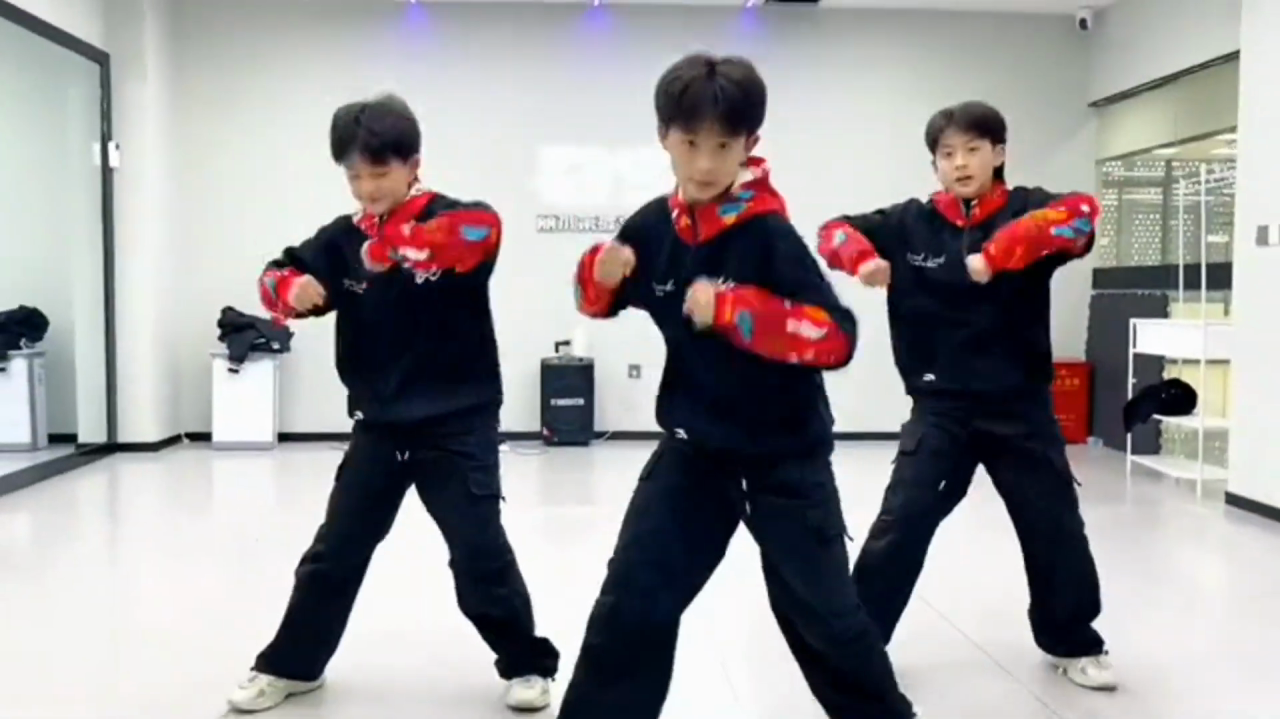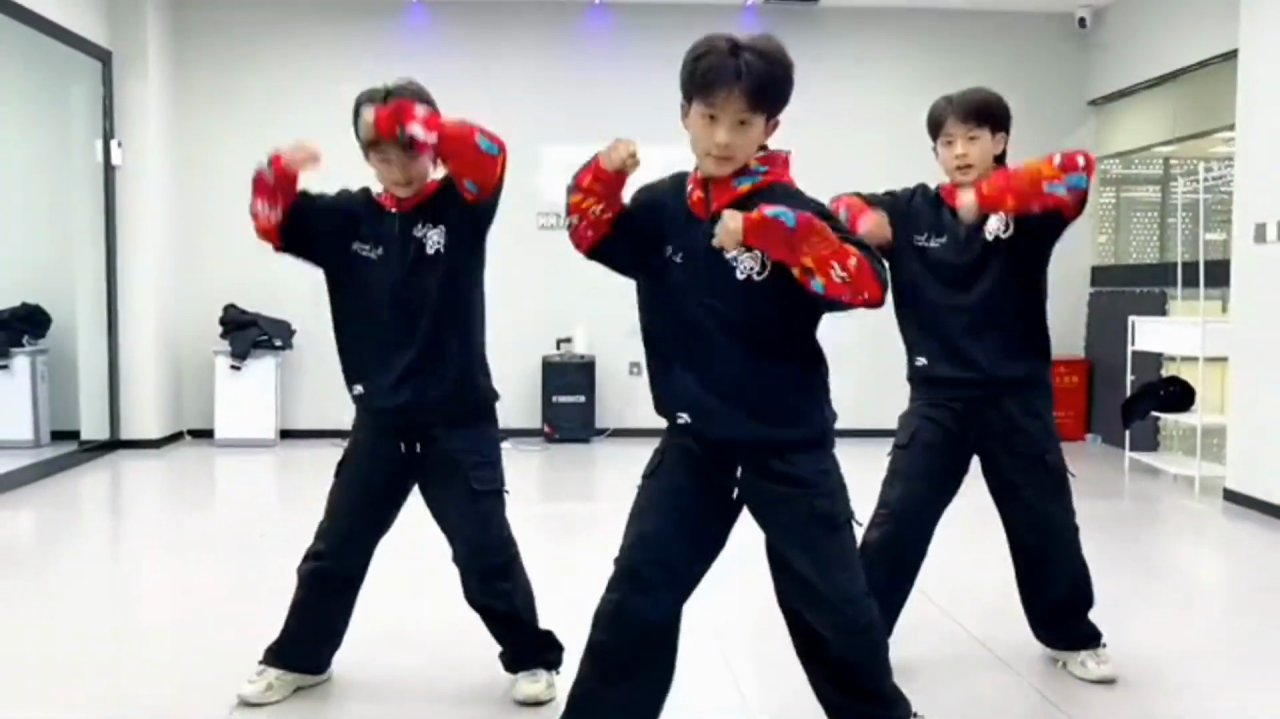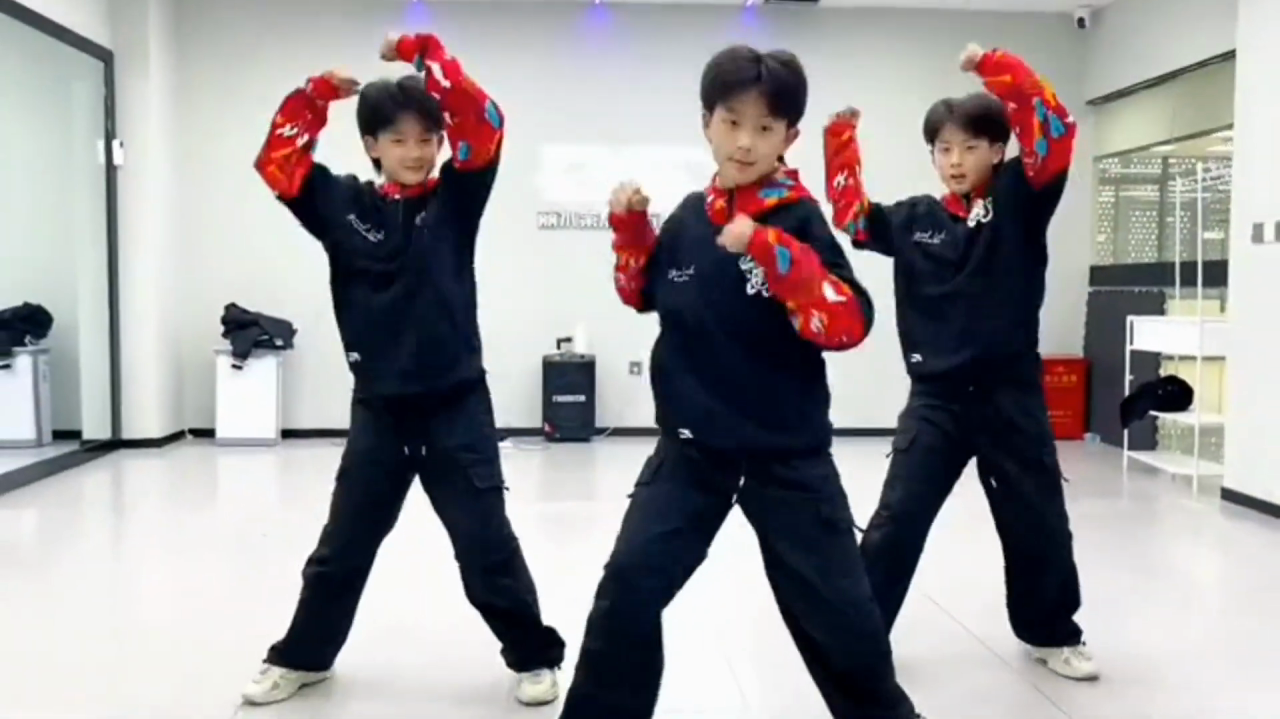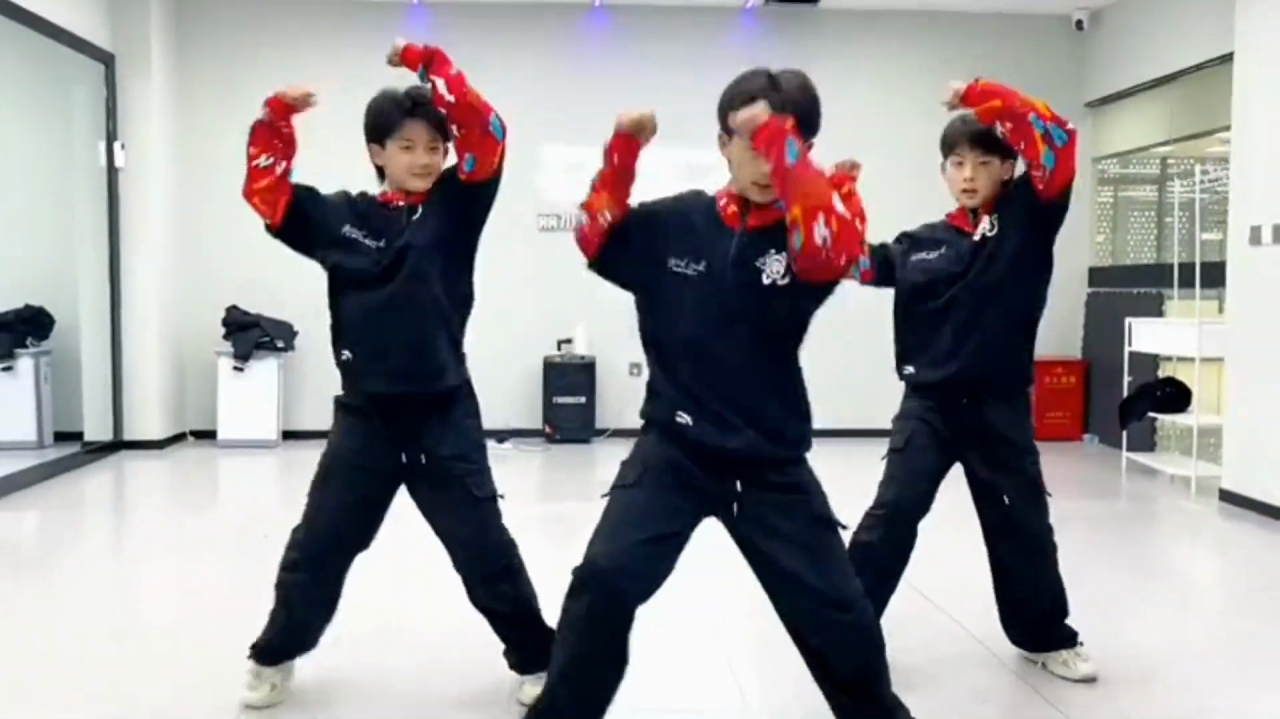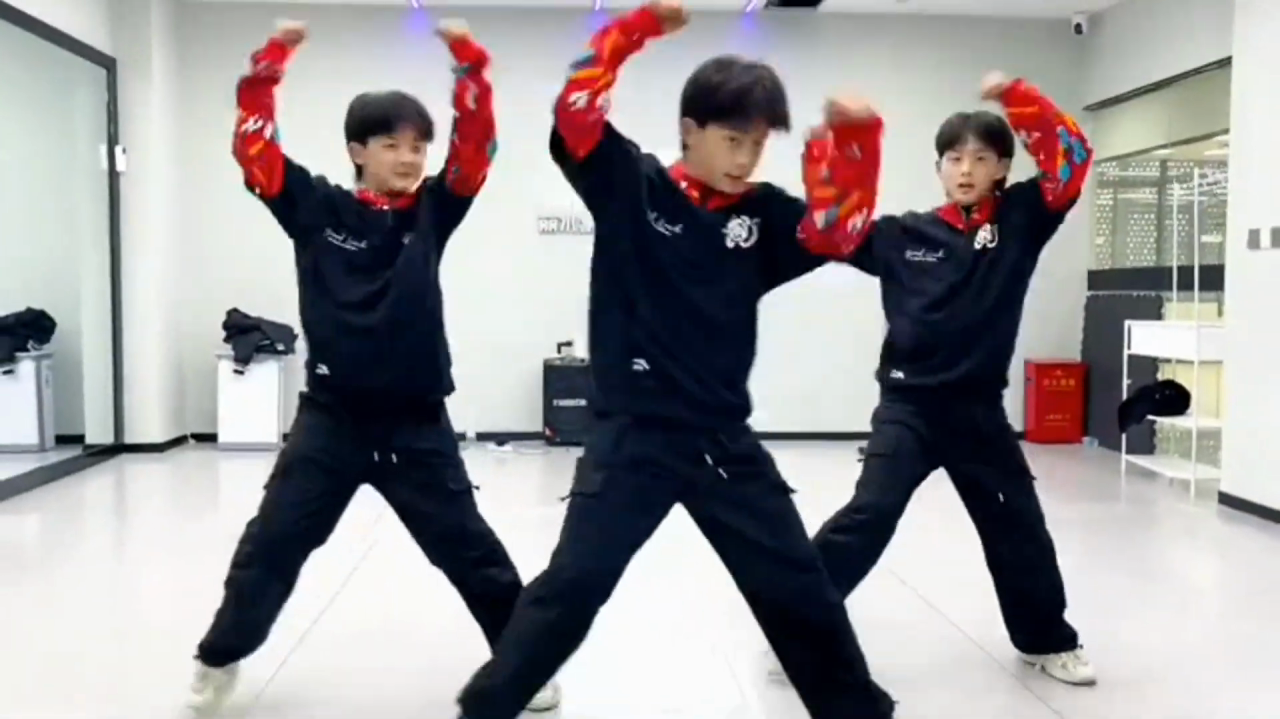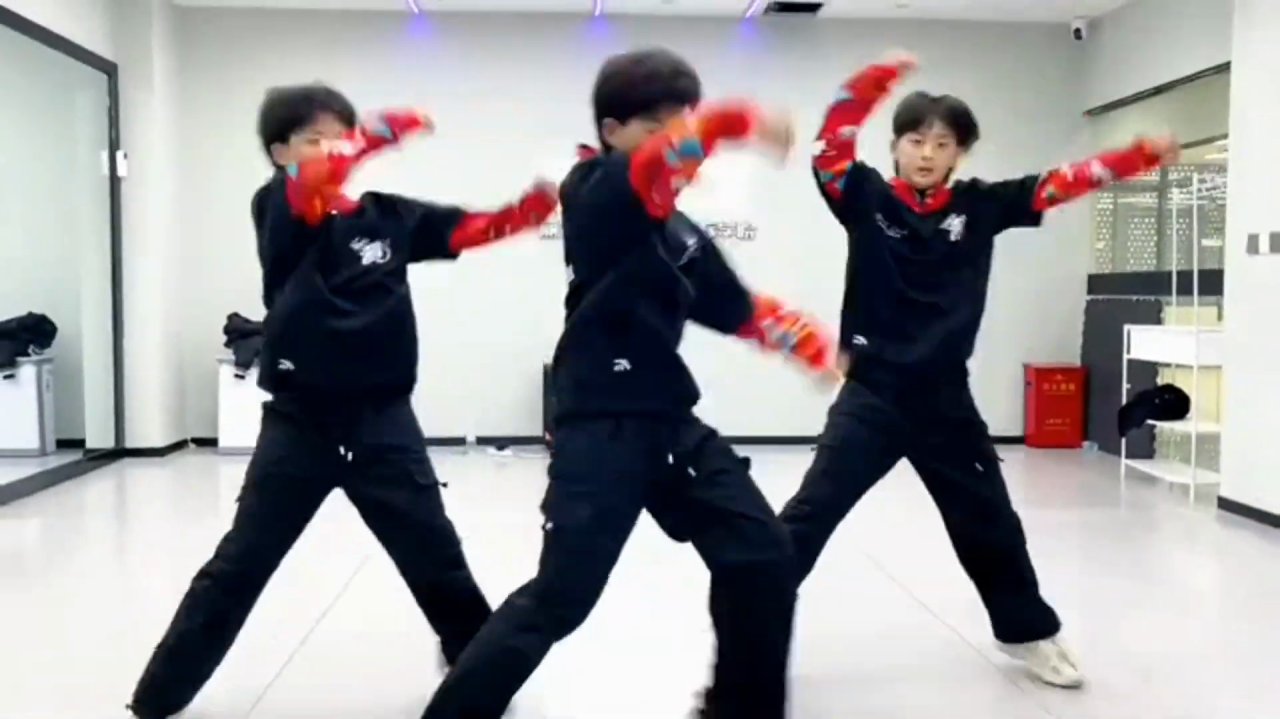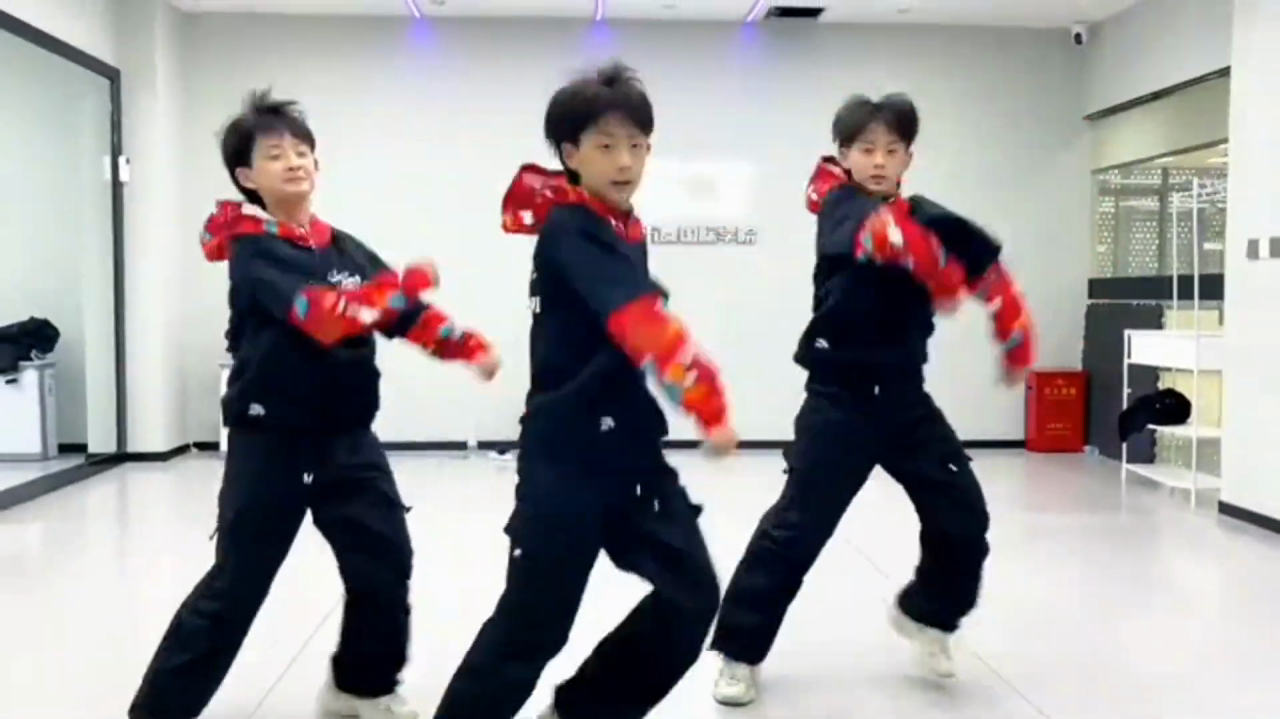
dt=0.1s
person 1, frame 1
left shoulder: (767, 231)
right shoulder: (651, 225)
left elbow: (834, 340)
right elbow: (599, 300)
left wrist: (733, 310)
right wrist: (601, 268)
left hip: (787, 456)
right hip: (692, 450)
left knee: (823, 615)
right knee: (634, 600)
person 1, frame 2
left shoulder: (785, 206)
right shoulder: (664, 201)
left elbow: (866, 285)
right elbow: (591, 232)
left wrist: (765, 226)
right wrist: (603, 174)
left hip: (788, 446)
right hip: (693, 440)
left knee: (834, 605)
right knee: (640, 596)
person 1, frame 3
left shoulder: (800, 224)
right shoulder: (688, 221)
left elbow: (844, 324)
right elbow: (642, 292)
left wrist: (766, 246)
right wrist: (631, 233)
left hip: (787, 454)
right hip: (692, 446)
left knee: (838, 609)
right knee: (629, 586)
person 1, frame 4
left shoulder: (799, 229)
right shoulder: (679, 219)
left elbow: (838, 247)
right elbow: (600, 244)
left wrist: (782, 147)
right wrist: (622, 151)
left hip: (769, 461)
right hip: (674, 449)
left knee: (836, 614)
right knee: (604, 586)
person 1, frame 5
left shoulder: (758, 213)
right shoulder: (634, 186)
left elbow: (836, 229)
right elbow: (575, 121)
left wrist: (847, 134)
left hip: (717, 429)
right hip: (635, 424)
left knee: (799, 582)
right knee: (578, 579)
person 1, frame 6
left shoulder: (679, 228)
right shoulder: (597, 188)
left elbow: (741, 308)
right elbow: (645, 165)
left wrist: (810, 344)
right wrist: (737, 121)
left hip: (668, 422)
right hip: (602, 421)
left knee: (763, 555)
right knee: (560, 593)
person 1, frame 7
left shoulder: (619, 233)
right shoulder: (571, 228)
right elbow: (637, 318)
right wrist: (709, 401)
left hip: (625, 453)
right hip: (572, 459)
left knee: (690, 597)
right knee: (532, 621)
person 2, frame 1
left shoulder: (443, 218)
right shoulder: (342, 238)
left elbow: (483, 233)
right elbow: (280, 277)
left wrist: (396, 243)
right wrist: (292, 291)
left hip: (458, 423)
right hip: (380, 427)
left knee: (480, 552)
right knee: (336, 549)
left ankle: (528, 663)
right ankle: (291, 664)
person 2, frame 2
left shoulder: (457, 202)
right shoulder: (347, 215)
left elbow: (485, 154)
right elbow: (272, 218)
left wrist: (402, 117)
right wrist: (281, 172)
left hip: (457, 418)
right hip: (380, 419)
left knee: (485, 548)
right knee: (338, 545)
left ankle: (532, 657)
right ankle: (297, 658)
person 2, frame 3
left shoulder: (456, 195)
right shoulder: (346, 203)
left elbow: (483, 126)
right elbow: (279, 164)
left wrist: (424, 52)
right wrist: (317, 95)
left hip: (454, 409)
right hip: (379, 410)
left knee: (486, 543)
right knee: (344, 542)
left ankle: (536, 656)
right ankle: (303, 656)
person 2, frame 4
left shoulder: (455, 206)
right shoulder: (340, 217)
left elbow: (487, 138)
right elbow: (264, 190)
left wrist: (427, 63)
right wrist: (279, 114)
left hip: (442, 416)
right hip: (364, 416)
left knee: (484, 550)
right knee: (321, 542)
left ankle: (535, 659)
right ankle: (277, 653)
person 2, frame 5
left shoulder: (429, 208)
right shoulder: (316, 208)
left elbow: (475, 148)
right elbow: (255, 148)
left wrist: (470, 62)
right wrist: (268, 65)
left hip: (414, 420)
right hip: (331, 417)
left knee: (468, 547)
right knee: (275, 539)
right ankle: (220, 657)
person 2, frame 6
left shoulder: (386, 215)
right shoulder: (279, 208)
left elbow: (466, 228)
right elbow: (313, 186)
left wrist: (533, 206)
right wrist: (386, 130)
left hip: (382, 419)
right hip: (299, 423)
left knee: (432, 547)
right knee: (241, 560)
person 2, frame 7
left shoulder: (341, 244)
right shoulder: (253, 248)
left elbow: (404, 313)
right elbow: (323, 315)
left wrist: (468, 346)
right wrist: (407, 282)
left hip: (346, 440)
right hip: (268, 445)
left knee: (384, 565)
right knee: (234, 585)
person 3, frame 1
left shoulder: (1025, 210)
right shoulder: (910, 224)
left elbow: (1082, 214)
right elbow: (834, 235)
left wrist: (998, 251)
right wrist: (864, 259)
left hip: (1020, 407)
right hip: (939, 408)
left knee: (1056, 527)
right knee: (901, 526)
left ankle: (1073, 644)
person 3, frame 2
left shoulder: (1031, 202)
right shoulder: (916, 208)
left elbow: (1076, 171)
right elbow: (845, 210)
left wrist: (993, 195)
right wrist: (865, 220)
left hip: (1017, 396)
right hip: (937, 399)
left knee: (1047, 521)
right knee: (900, 518)
left ankle: (1071, 637)
person 3, frame 3
left shoulder: (1021, 199)
right shoulder: (918, 217)
left elbow: (1054, 129)
right elbow: (851, 218)
left wrist: (994, 68)
right wrist: (841, 145)
left hip: (1010, 396)
right hip: (935, 396)
left knee: (1038, 518)
right knee: (899, 518)
left ankle: (1053, 635)
person 3, frame 4
left shoulder: (1028, 214)
right shoulder: (922, 243)
left elbow: (1056, 142)
left wrist: (982, 97)
left hip: (999, 406)
right hip: (928, 405)
left knee: (1023, 526)
right knee: (890, 519)
left ankle: (1047, 637)
person 3, frame 5
left shoulder: (1019, 221)
right shoulder: (919, 232)
left elbow: (1068, 157)
right elbow: (836, 242)
left wrist: (1014, 96)
left hip: (975, 411)
right hip: (909, 404)
left knee: (1019, 532)
right knee: (867, 518)
left ankle: (1046, 638)
person 3, frame 6
left shoulder: (977, 204)
right shoulder: (868, 199)
left elbow: (1056, 183)
right elbow: (831, 151)
left wrist: (1143, 154)
right wrist: (876, 80)
left hip: (945, 393)
right hip: (872, 393)
left knee: (988, 519)
right knee: (812, 512)
left ankle: (1028, 631)
person 3, frame 7
left shoulder: (932, 219)
right shoulder: (841, 206)
left elbow: (985, 266)
right elbow: (880, 229)
left wrist: (1016, 336)
right wrist: (936, 268)
left hip: (905, 397)
right hip: (842, 395)
left knee: (961, 512)
right knee: (799, 524)
left ankle: (925, 613)
right ankle: (739, 650)
